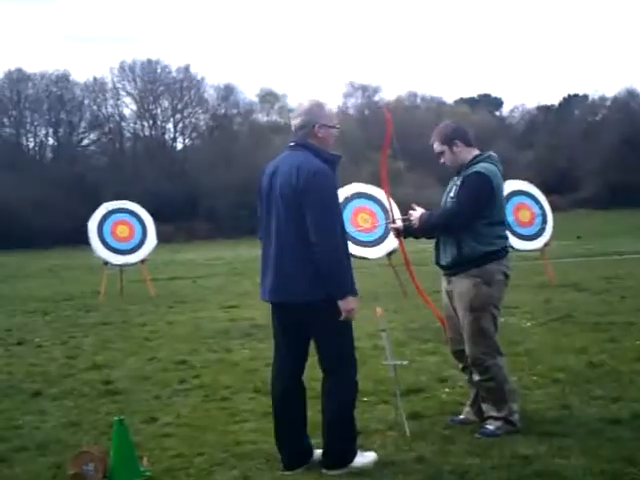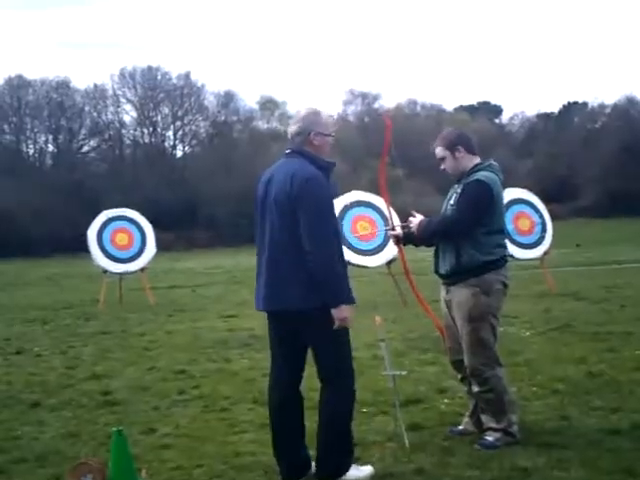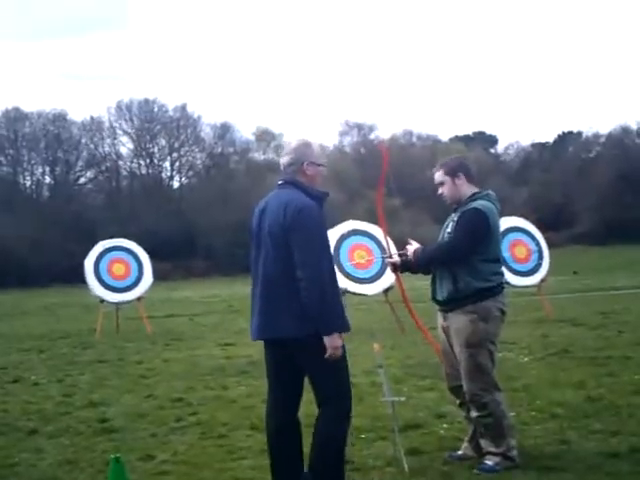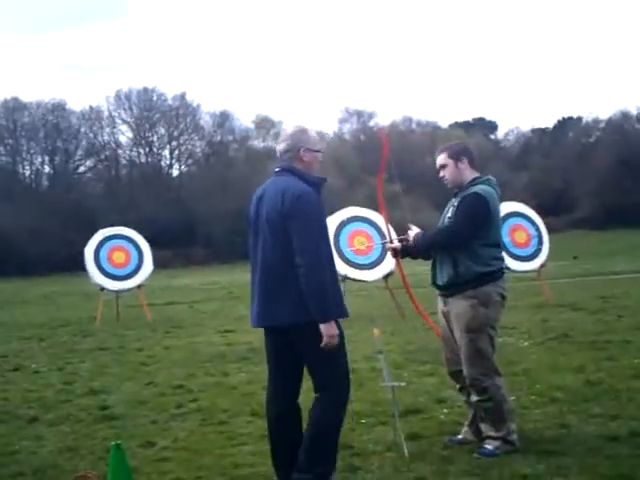
dt=0.1s
person 1, frame 1
left shoulder: (273, 168)
right shoulder: (316, 171)
right elbow: (327, 238)
right wrist: (344, 290)
left hip: (281, 288)
right hip: (317, 288)
left knee: (287, 369)
right knee: (340, 369)
left ankle: (293, 453)
right ankle: (340, 455)
person 1, frame 2
left shoulder: (269, 176)
right shoulder: (310, 178)
right elbow: (321, 246)
right wrist: (338, 298)
left hip: (276, 296)
right hip: (312, 296)
left knee: (284, 379)
right knee: (337, 378)
person 1, frame 3
left shoulder: (264, 206)
right shoulder: (304, 207)
right elbow: (315, 274)
right wrist: (330, 328)
left hip: (272, 323)
right hip: (305, 325)
left knee: (282, 405)
right knee: (335, 400)
person 1, frame 4
left shoulder: (262, 193)
right shoulder: (301, 194)
right elbow: (313, 261)
right wrist: (327, 316)
left hip: (271, 311)
right hip: (304, 313)
left knee: (282, 392)
right knee: (333, 387)
person 2, frame 1
left shoulder: (481, 175)
right shoulder: (464, 176)
left elbow: (455, 218)
right elbow: (449, 220)
left wrist: (423, 219)
right wrist: (410, 228)
left hip: (480, 272)
right hip: (458, 272)
left knee: (481, 348)
right knee: (462, 347)
left ankle: (503, 415)
right ankle: (480, 406)
person 2, frame 2
left shoulder: (481, 184)
right shoulder: (465, 183)
left elbow: (455, 225)
right elbow: (447, 229)
left wrist: (423, 225)
right wrist: (409, 235)
left hip: (478, 282)
right hip: (457, 281)
left knee: (480, 359)
right knee: (461, 357)
left ankle: (502, 426)
right ankle: (480, 417)
person 2, frame 3
left shoulder: (478, 212)
right shoulder: (462, 213)
left elbow: (450, 252)
right elbow: (444, 257)
left wrist: (419, 253)
right wrist: (406, 263)
left hip: (475, 309)
right hip: (454, 309)
left knee: (479, 384)
right knee: (459, 383)
left ankle: (502, 451)
right ankle: (479, 442)
person 2, frame 4
left shoulder: (478, 197)
right shoulder: (462, 197)
left elbow: (451, 237)
right elbow: (444, 242)
left wrist: (419, 238)
right wrist: (407, 248)
left hip: (476, 293)
right hip: (455, 293)
left knee: (479, 369)
right knee: (459, 368)
left ankle: (502, 435)
right ankle: (479, 426)
